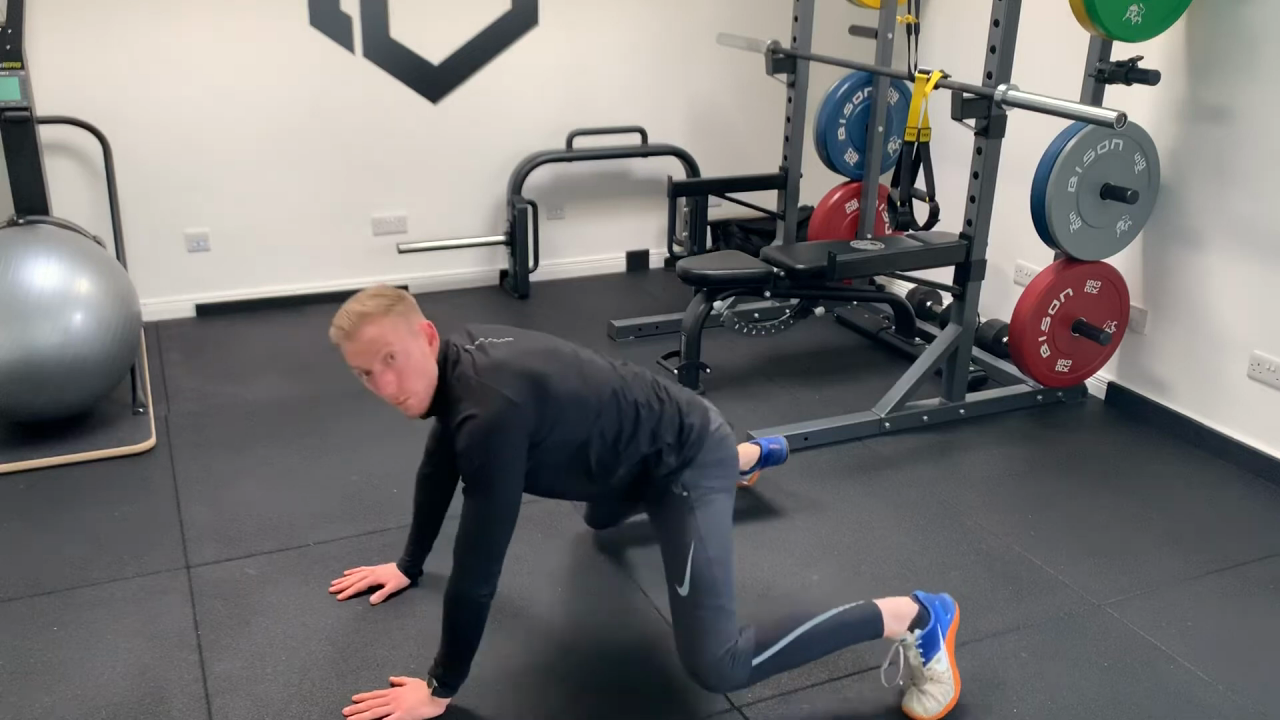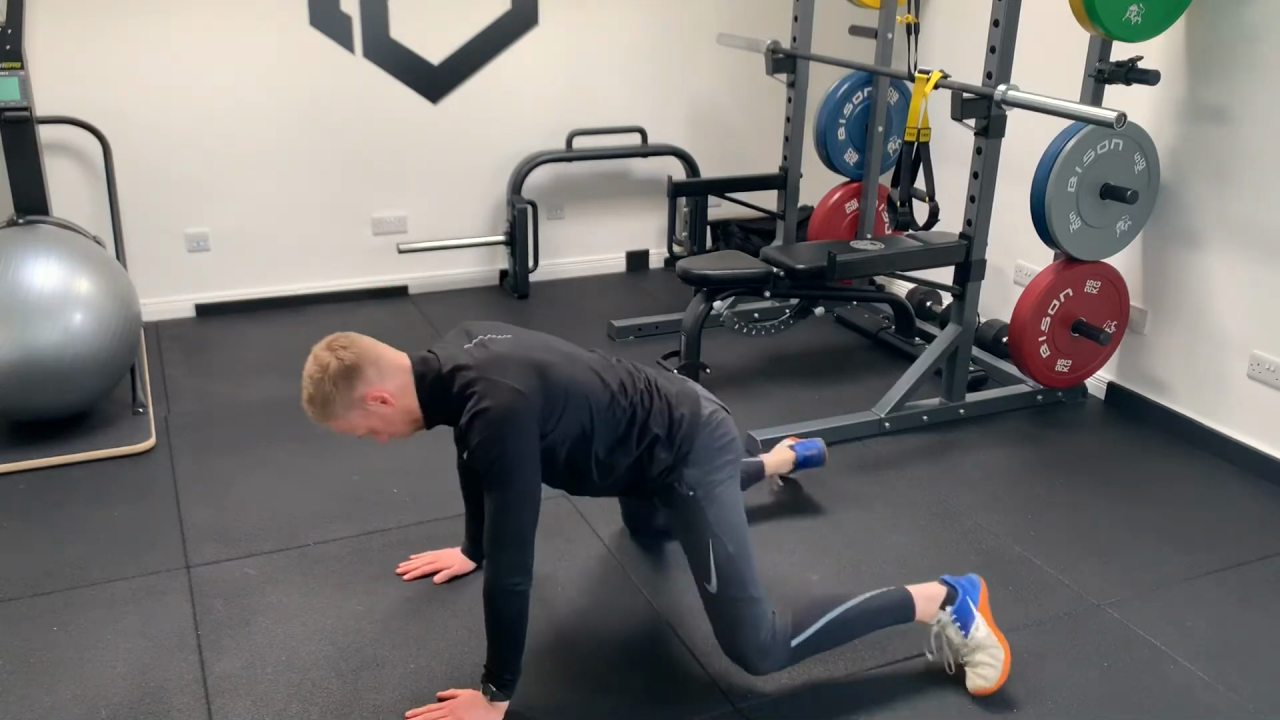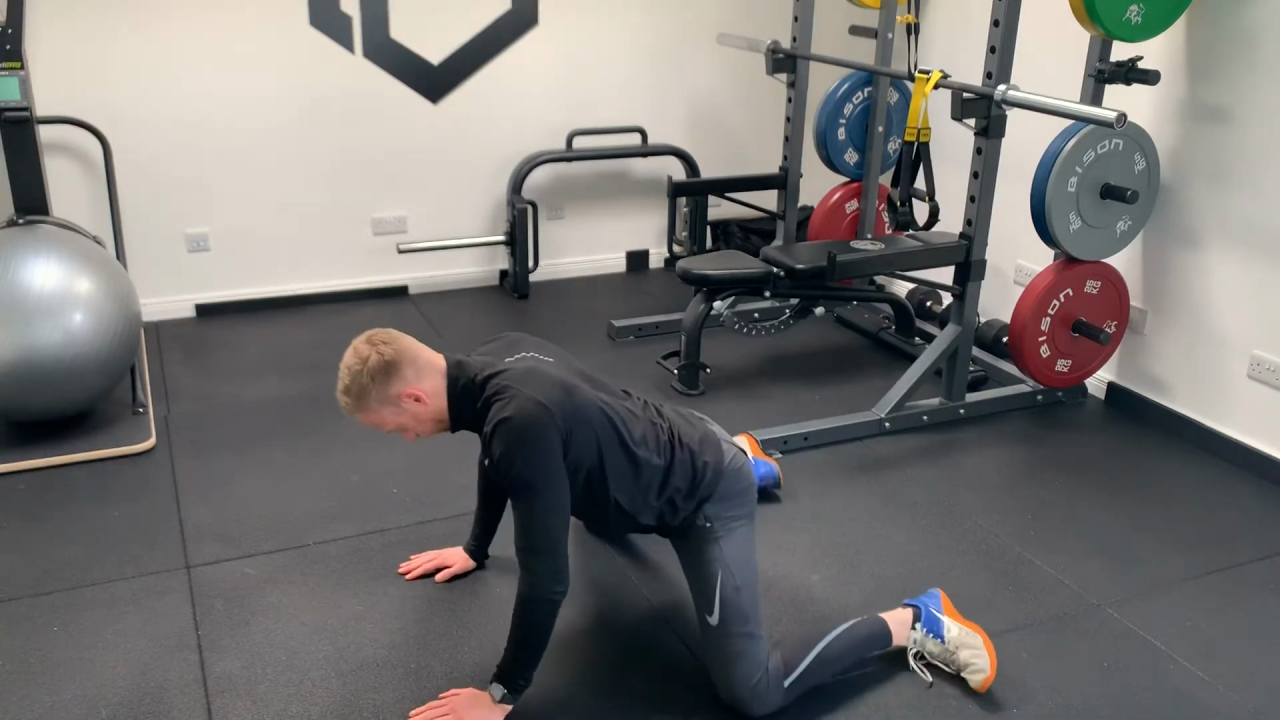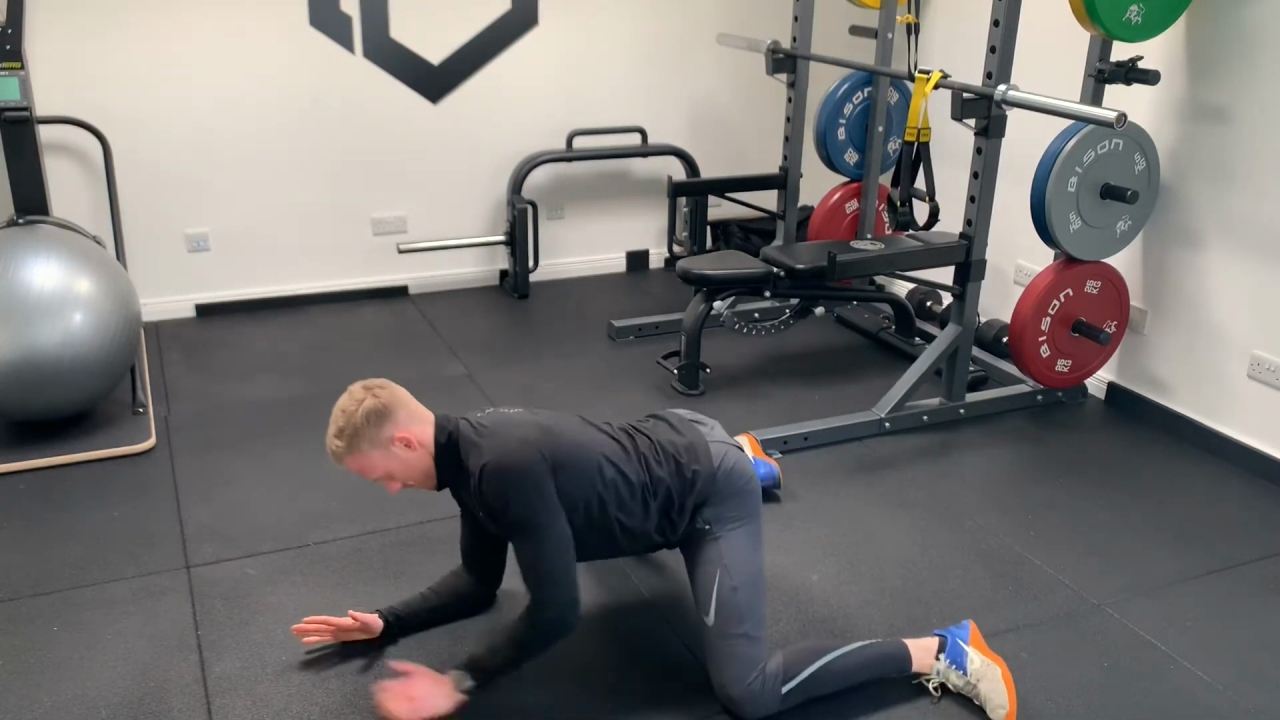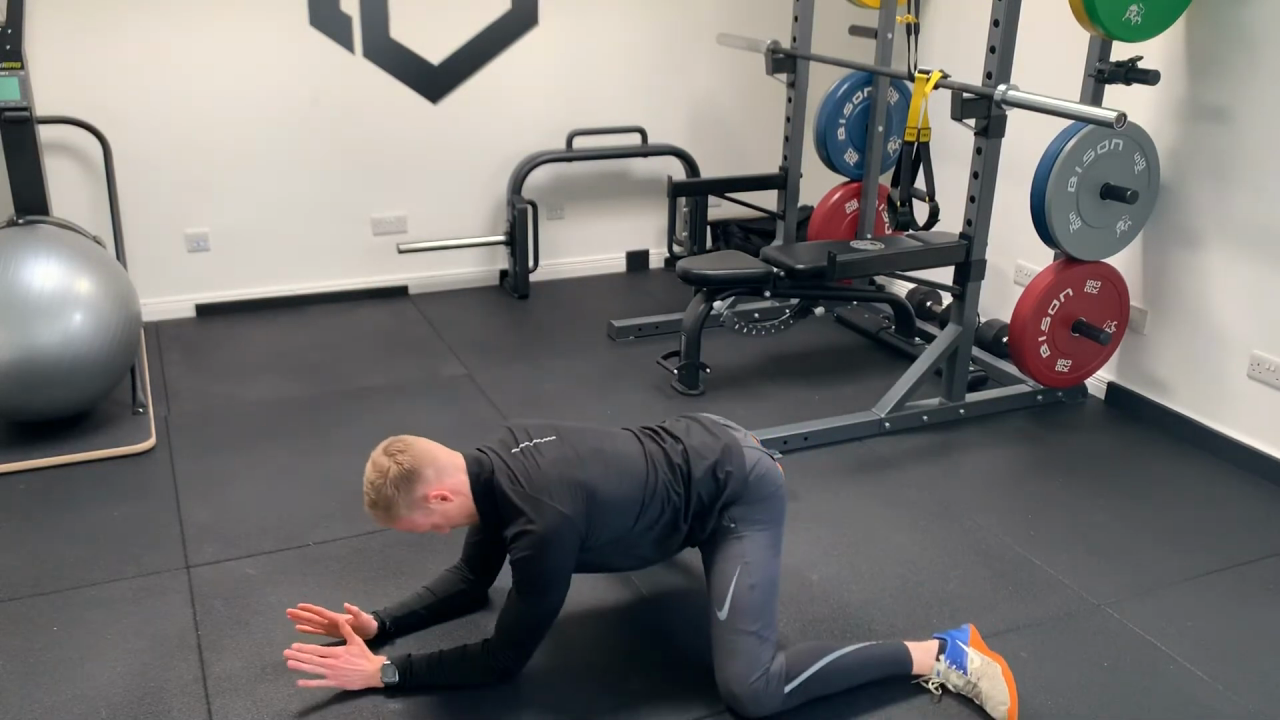
dt=1s
person 1, frame 1
left shoulder: (491, 410)
right shoulder: (461, 360)
left elbow: (478, 565)
right elbow: (438, 468)
right wrist: (407, 565)
left hip: (689, 459)
right hip: (648, 440)
left knee: (720, 665)
right knee: (600, 518)
left ankle: (915, 618)
right ankle: (753, 454)
person 1, frame 2
left shoulder: (496, 407)
right shoulder: (453, 357)
left elbow: (513, 563)
right elbow: (474, 460)
right wrist: (469, 548)
left hip: (685, 445)
right hip: (654, 427)
left knee: (759, 648)
right knee: (647, 527)
left ankle: (946, 600)
right ankle: (781, 458)
person 1, frame 3
left shoulder: (521, 419)
right shoulder: (490, 361)
left elbow: (546, 577)
right elbow: (494, 461)
right wrist: (473, 549)
left hip: (707, 493)
right hip: (673, 449)
right knee: (589, 511)
left ankle: (914, 622)
right ankle: (744, 459)
person 1, frame 4
left shoulder: (503, 469)
right shoulder: (468, 443)
left elbow: (557, 613)
right elbow: (478, 582)
right wrist: (385, 622)
left hip: (710, 491)
right hip: (674, 439)
right knee: (590, 507)
left ankle: (938, 653)
right ankle: (746, 457)
person 1, frame 5
left shoulder: (543, 521)
right shoulder: (493, 462)
left elbow: (506, 657)
right elbow: (472, 580)
right wrist: (380, 623)
left hip: (738, 492)
right hip: (693, 441)
left ankle: (939, 655)
